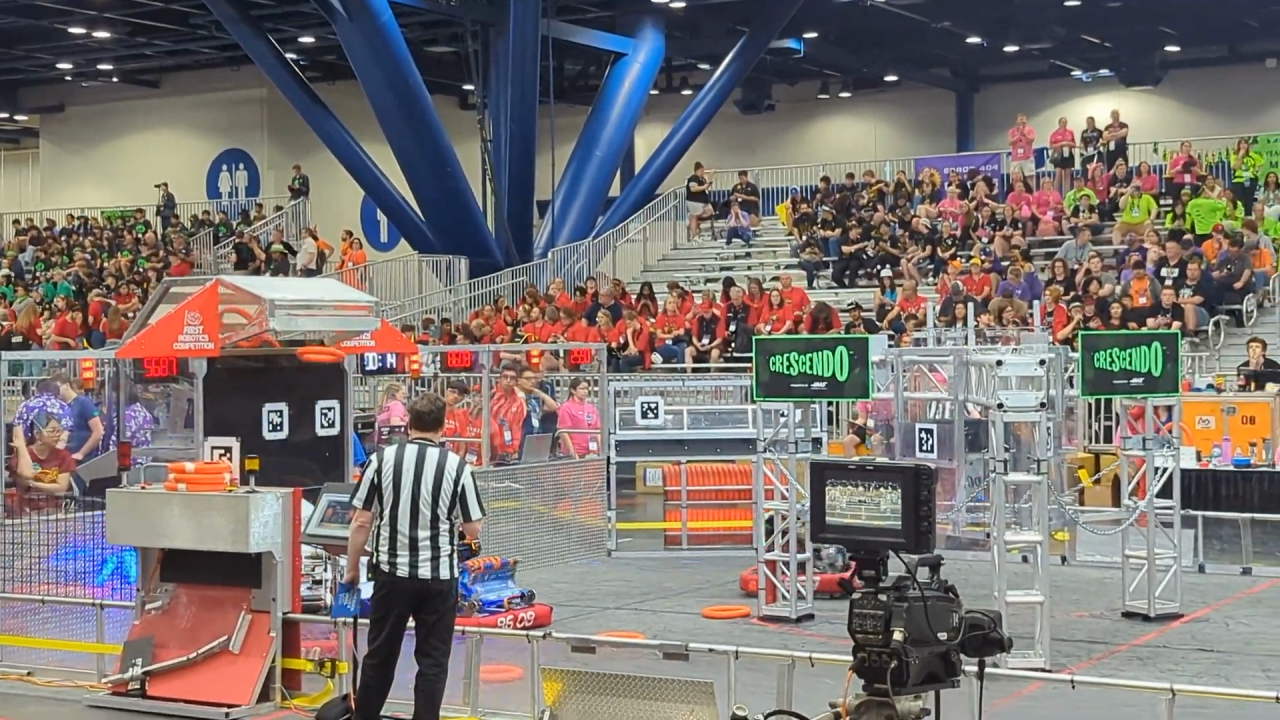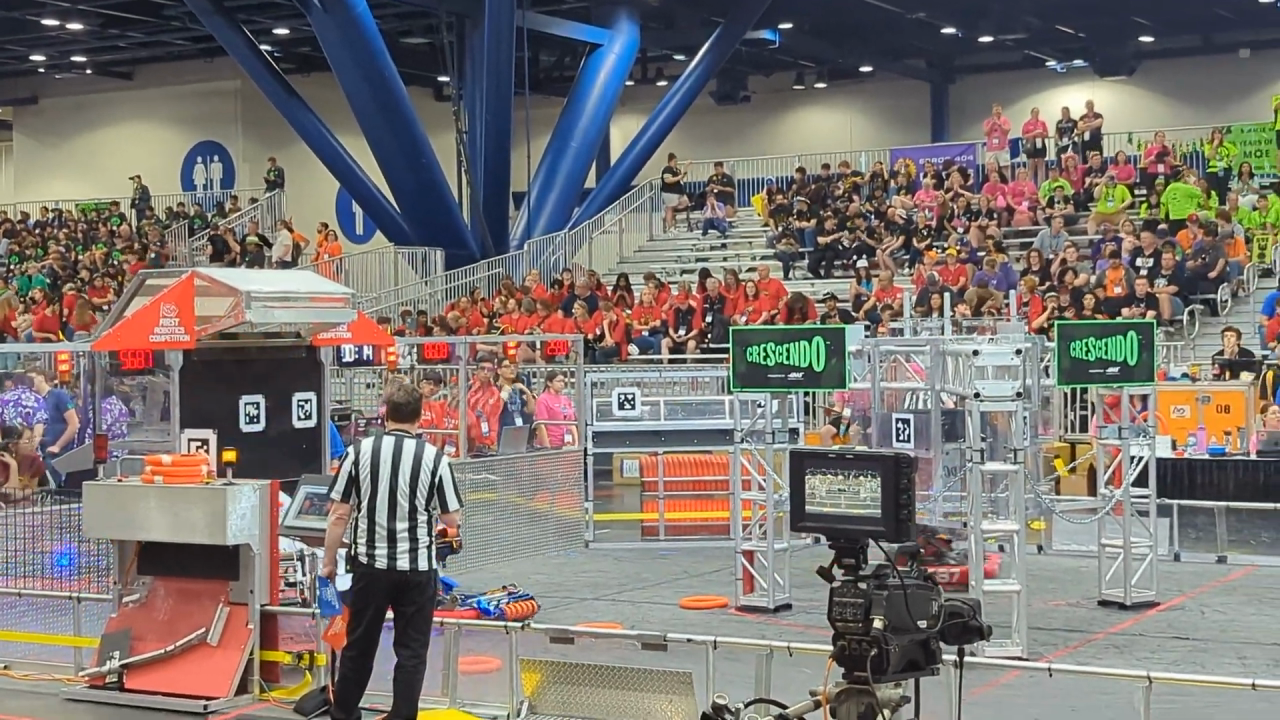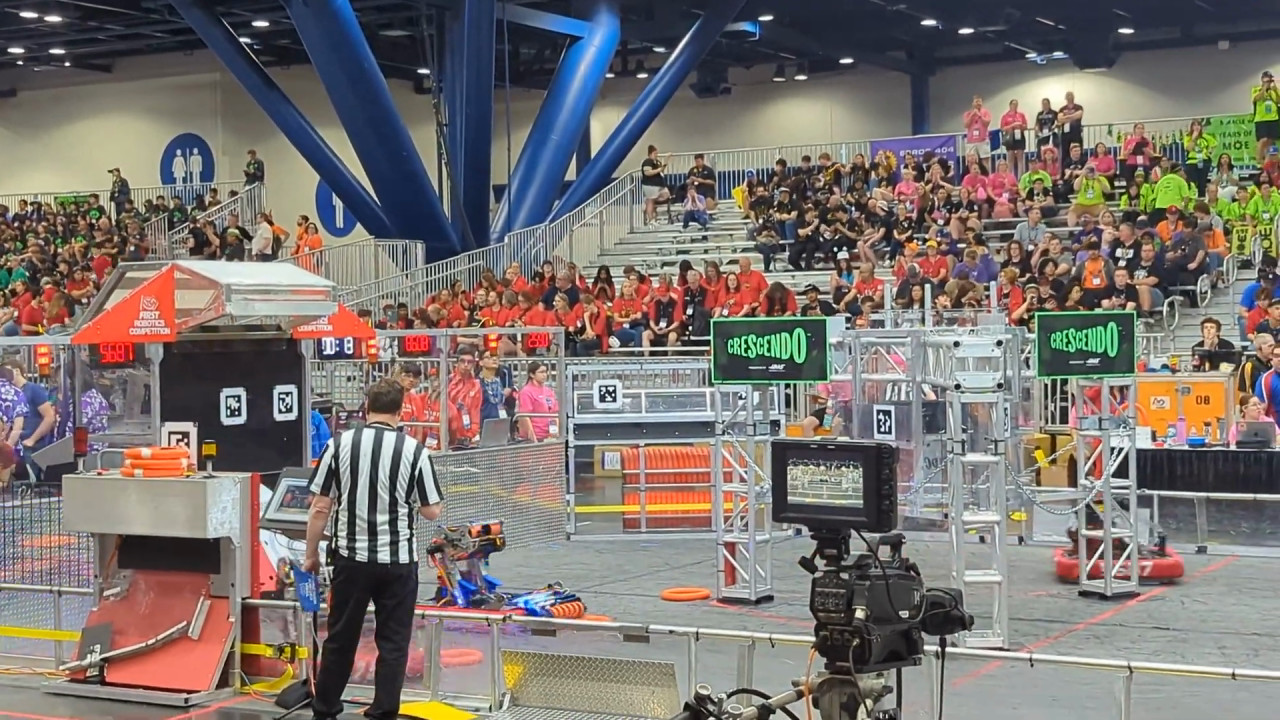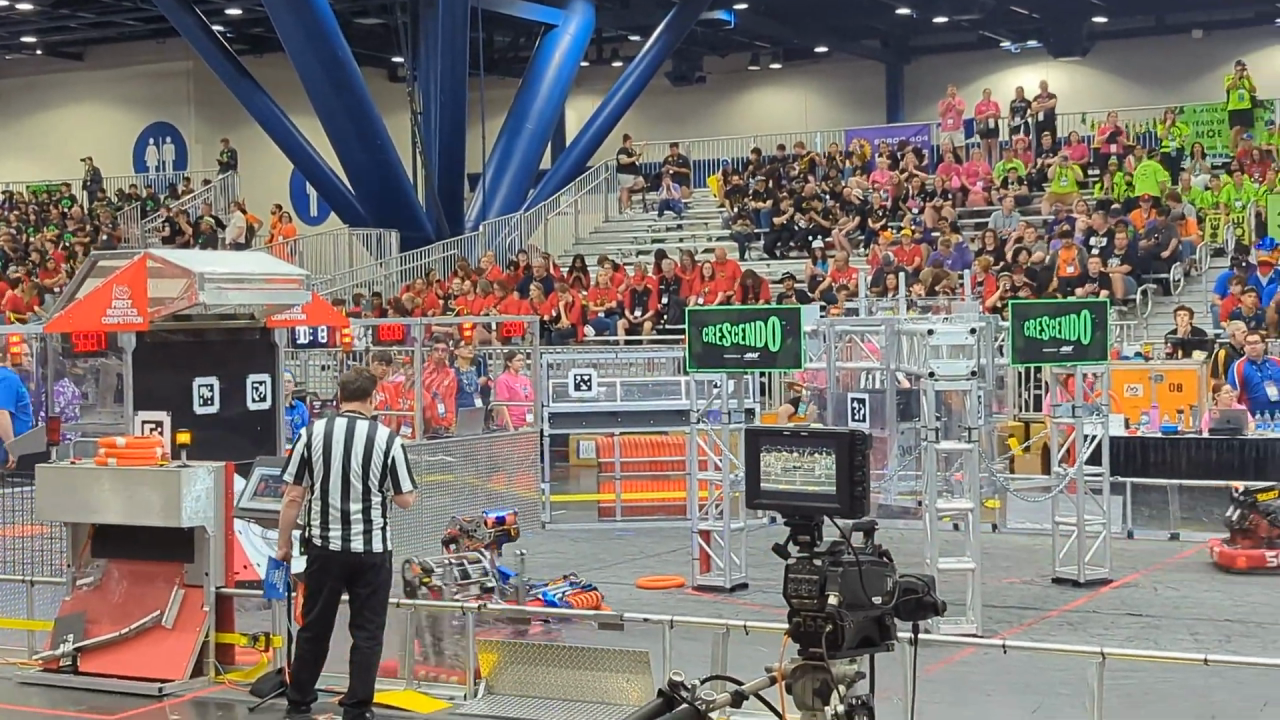
dt=0.4s
person 1, frame 1
left shoulder: (381, 459)
right shoulder: (457, 466)
left elbow: (361, 523)
right elbow: (473, 529)
left wrist: (352, 568)
left hip: (392, 573)
right hip: (438, 576)
left knee: (379, 654)
right knee: (433, 660)
person 1, frame 2
left shoulder: (359, 451)
right shoulder: (434, 457)
left elbow: (339, 515)
right elbow: (451, 519)
left wrist: (329, 561)
left hip: (370, 565)
right hip: (417, 568)
left knee: (358, 646)
right knee: (411, 651)
person 1, frame 3
left shoulder: (339, 444)
right shoulder: (414, 450)
left elbow: (320, 508)
right elbow: (432, 512)
left wrist: (311, 554)
left hip: (350, 558)
right hip: (397, 561)
left knee: (339, 639)
right knee: (393, 643)
person 1, frame 4
left shoulder: (312, 433)
right shoulder: (387, 438)
left elbow: (293, 497)
right elbow: (406, 500)
left wrist: (284, 544)
left hip: (324, 547)
right hip: (371, 550)
left knee: (314, 627)
right knee: (367, 632)
